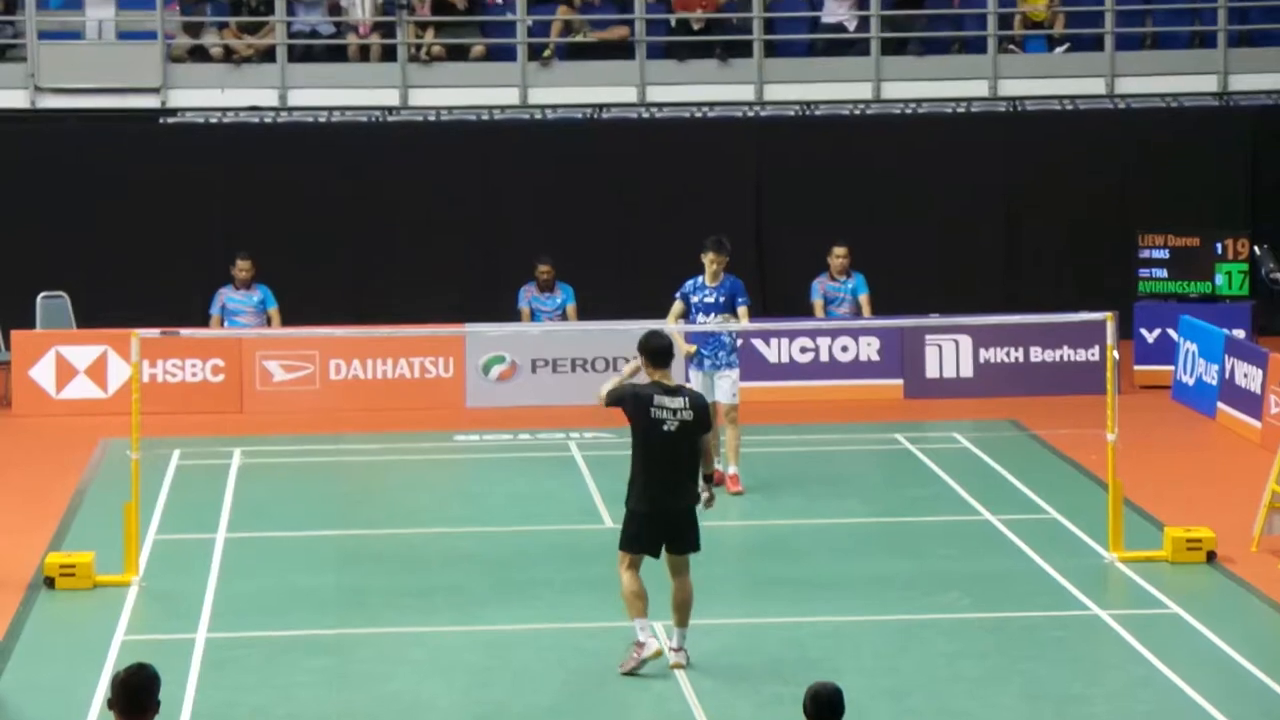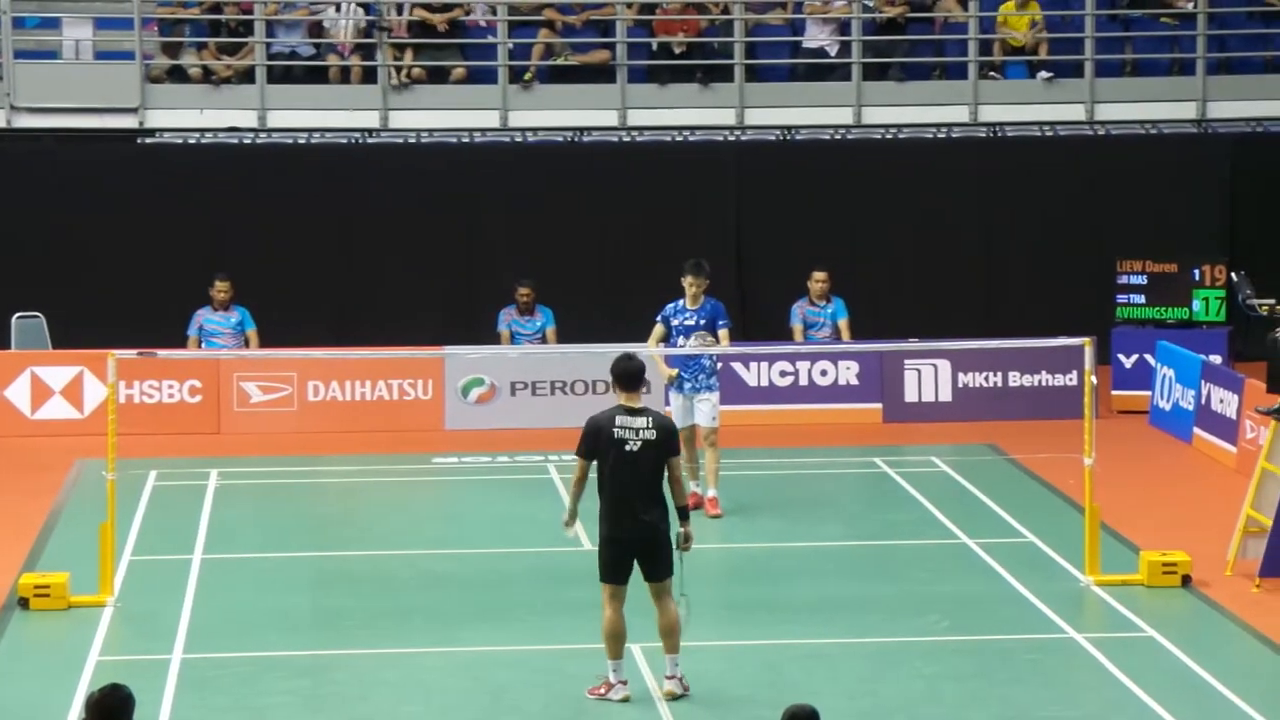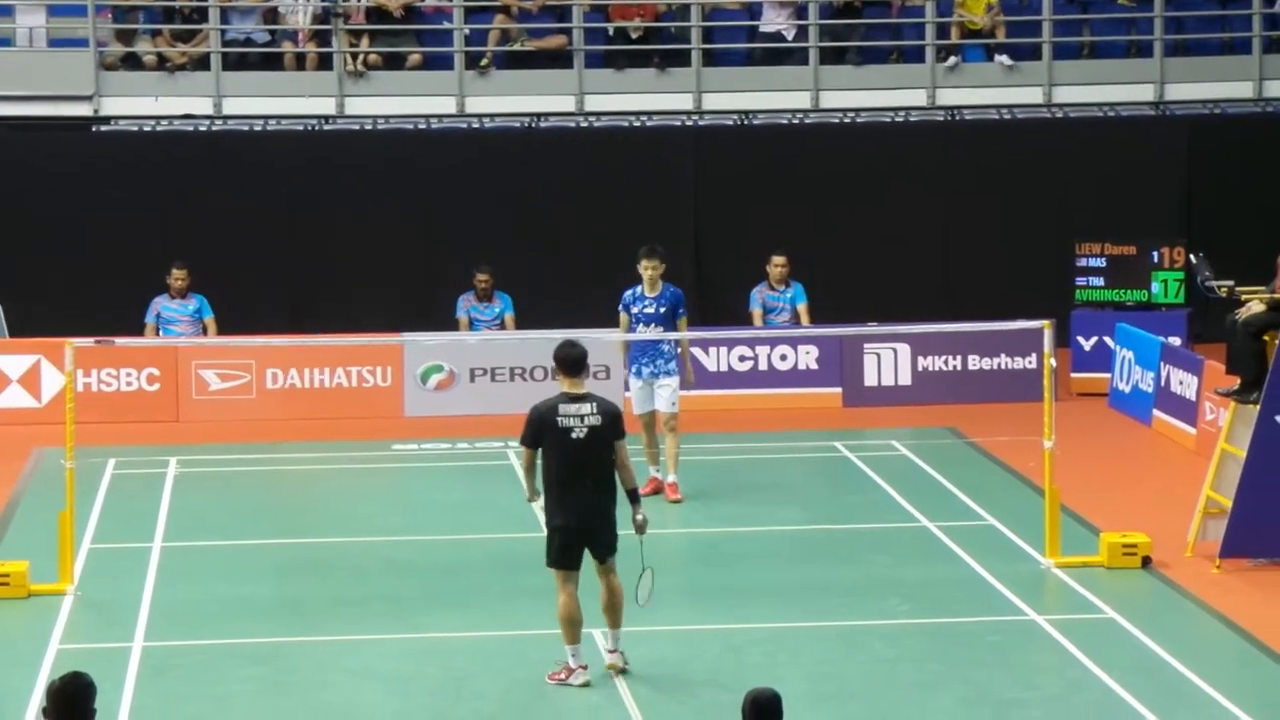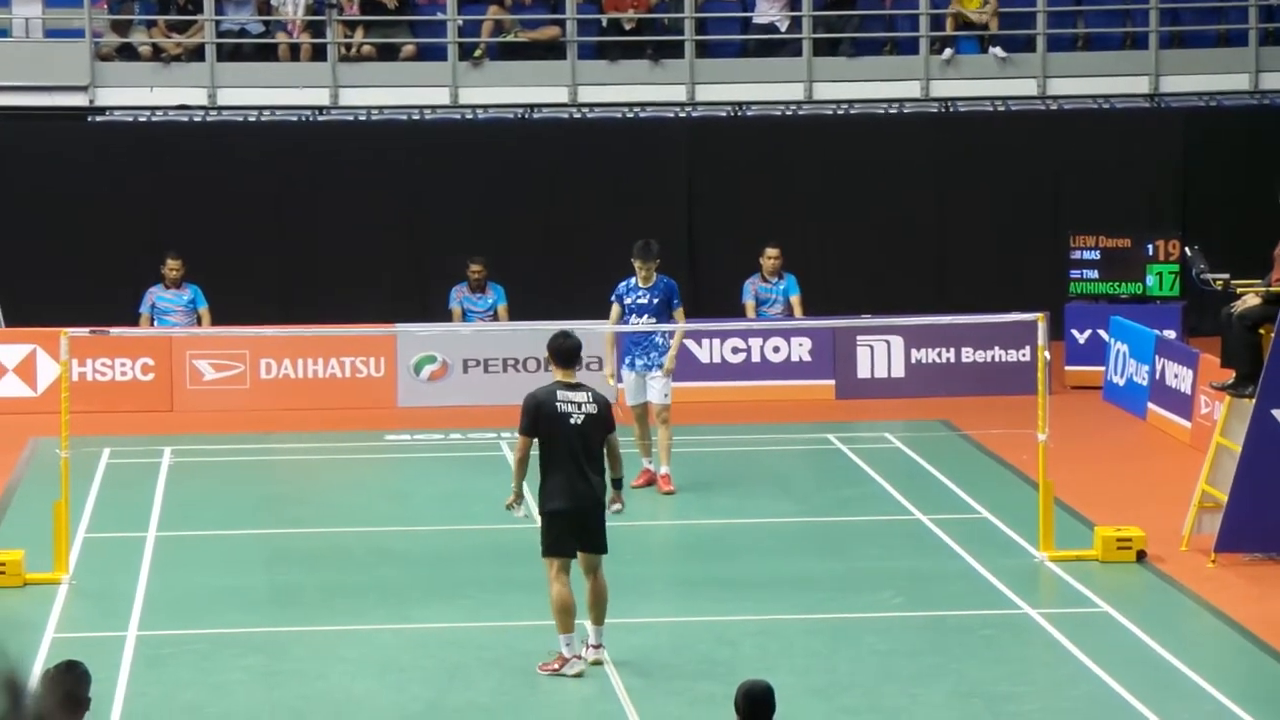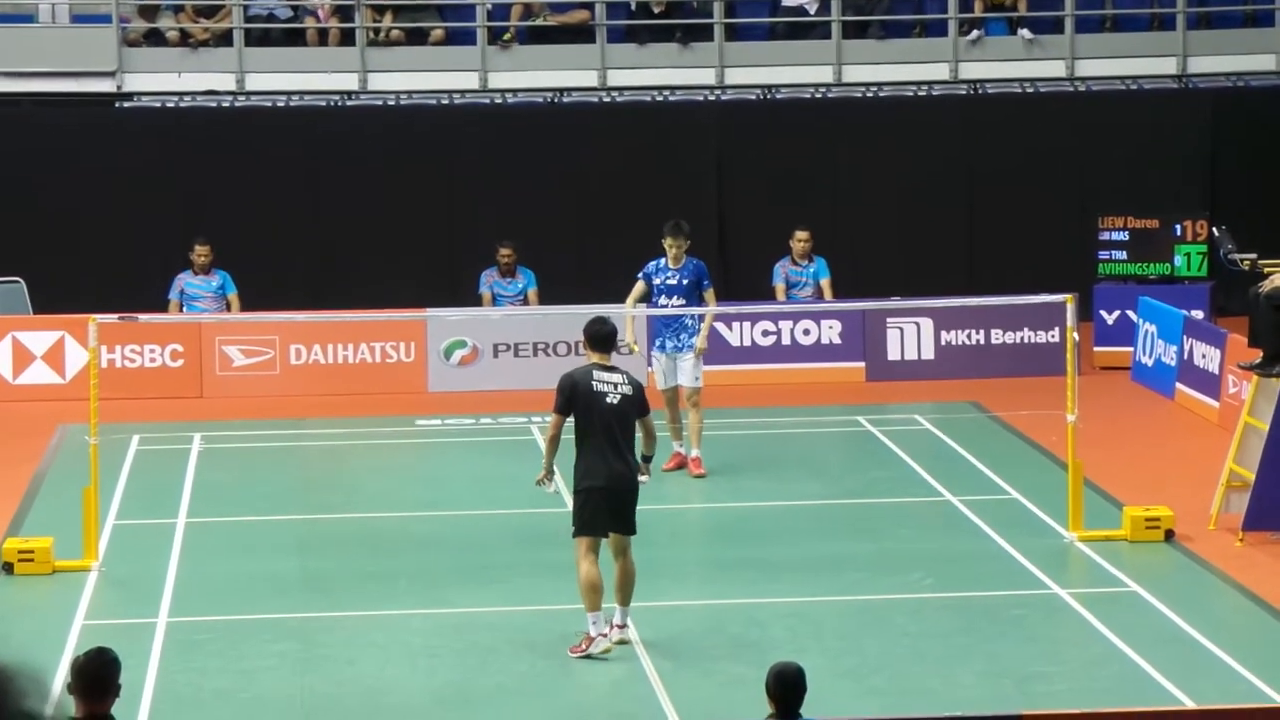
dt=1s
person 1, frame 1
left shoulder: (637, 396)
right shoulder: (696, 401)
left elbow: (604, 394)
right elbow: (707, 451)
left wrist: (627, 375)
right wrist: (707, 484)
left hip: (645, 502)
right hip: (683, 502)
left knee: (628, 566)
right knee: (680, 572)
left ankle: (645, 639)
right ankle: (678, 648)
person 1, frame 2
left shoulder: (598, 423)
right shoulder: (664, 424)
left elbow: (580, 475)
right elbow: (676, 479)
left wrist: (571, 511)
right wrist: (685, 521)
left hip: (615, 529)
right hip: (656, 528)
left knee: (613, 602)
right knee: (664, 599)
left ankle: (616, 682)
right ankle: (673, 676)
person 1, frame 3
left shoulder: (542, 412)
right shoulder: (608, 410)
left elbow: (528, 463)
right elbow: (623, 463)
left wrist: (531, 489)
right wrist: (636, 505)
left hip: (563, 515)
right hip: (602, 512)
left knee: (567, 587)
right knee: (608, 573)
left ankle: (576, 666)
right ankle: (614, 649)
person 1, frame 4
left shoulder: (538, 399)
right shoulder: (600, 401)
left elbow: (522, 453)
right elbow: (614, 452)
left wrist: (517, 489)
right wrist: (617, 489)
left hip: (557, 501)
right hip: (594, 500)
left knee: (559, 574)
right knee: (594, 570)
left ankle: (570, 655)
right ankle: (595, 645)
person 1, frame 5
left shoulder: (573, 380)
right shoulder: (632, 383)
left elbow: (554, 431)
right elbow: (650, 433)
left wrist: (547, 466)
right wrist: (645, 462)
left hip: (591, 480)
right hip: (626, 479)
left knee: (587, 553)
right knee: (622, 550)
left ankle: (597, 634)
right ankle: (621, 625)
person 2, frame 1
left shoulder: (735, 285)
right shoulder: (690, 287)
left elbow: (744, 319)
right elbow: (672, 319)
left wrist: (738, 326)
right wrist: (682, 343)
left hip: (726, 360)
right hip: (699, 360)
left knee: (730, 415)
left ankle: (733, 473)
right ankle: (715, 469)
person 2, frame 2
left shoulder: (715, 308)
right shoulder: (671, 310)
left elbow: (725, 343)
right elbow: (652, 342)
left wrist: (715, 345)
right wrist: (663, 368)
left hip: (706, 383)
right hip: (678, 383)
left knee: (709, 438)
right knee: (686, 439)
left ankle: (712, 496)
right ankle: (694, 491)
person 2, frame 3
left shoulder: (674, 295)
right shoulder: (629, 297)
left elbow: (682, 334)
left wrist: (688, 367)
right wrist: (626, 365)
left hip: (666, 369)
right hip: (638, 369)
left knee: (669, 424)
right knee: (646, 425)
left ankle: (672, 481)
right ankle: (654, 476)
person 2, frame 4
left shoulder: (668, 286)
right shoulder: (623, 289)
left elbow: (680, 323)
right elbow: (612, 327)
left wrist: (671, 354)
right wrist: (609, 361)
left hip: (657, 361)
right hip: (631, 361)
left knee: (662, 415)
right knee: (638, 415)
left ankle: (664, 472)
right ankle: (647, 468)
person 2, frame 5
left shoulder: (697, 268)
right shoulder: (652, 269)
left elbow: (711, 304)
right elbow: (631, 299)
left wrist: (703, 334)
right wrist: (629, 331)
left hip: (689, 343)
right hip: (661, 344)
left knee: (692, 398)
right knee: (669, 399)
left ankle: (695, 456)
right ankle: (678, 451)
